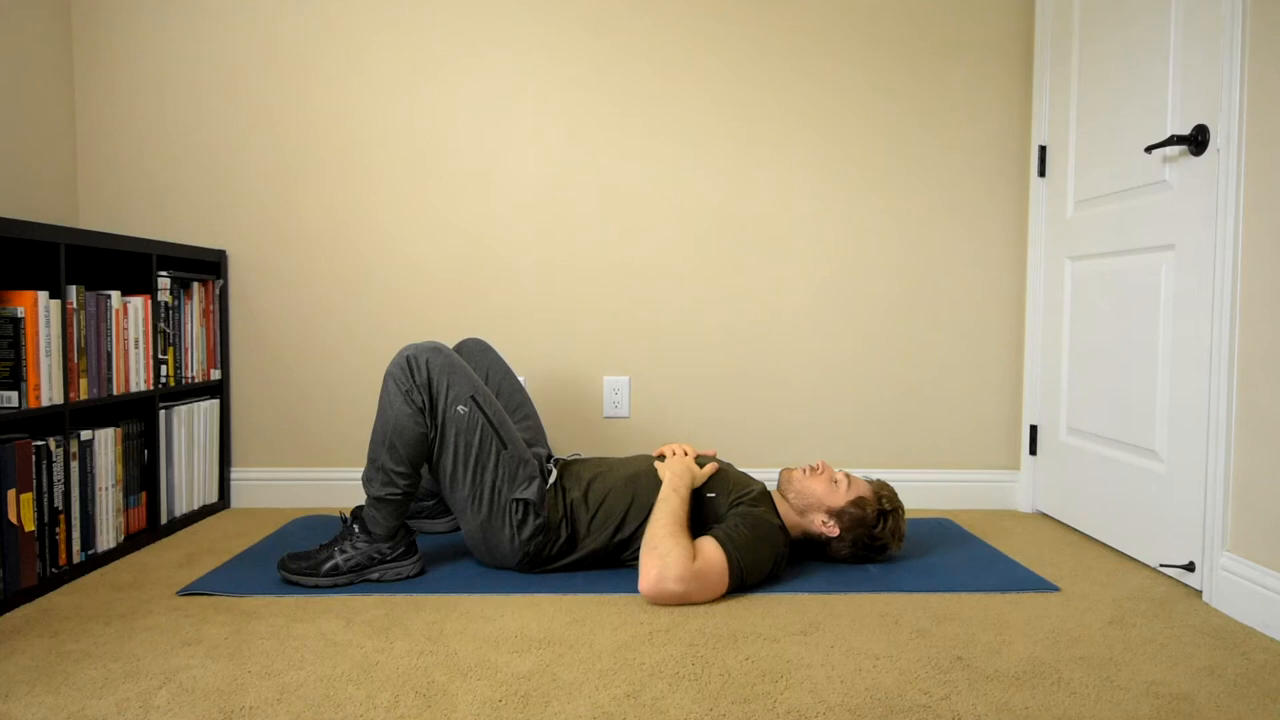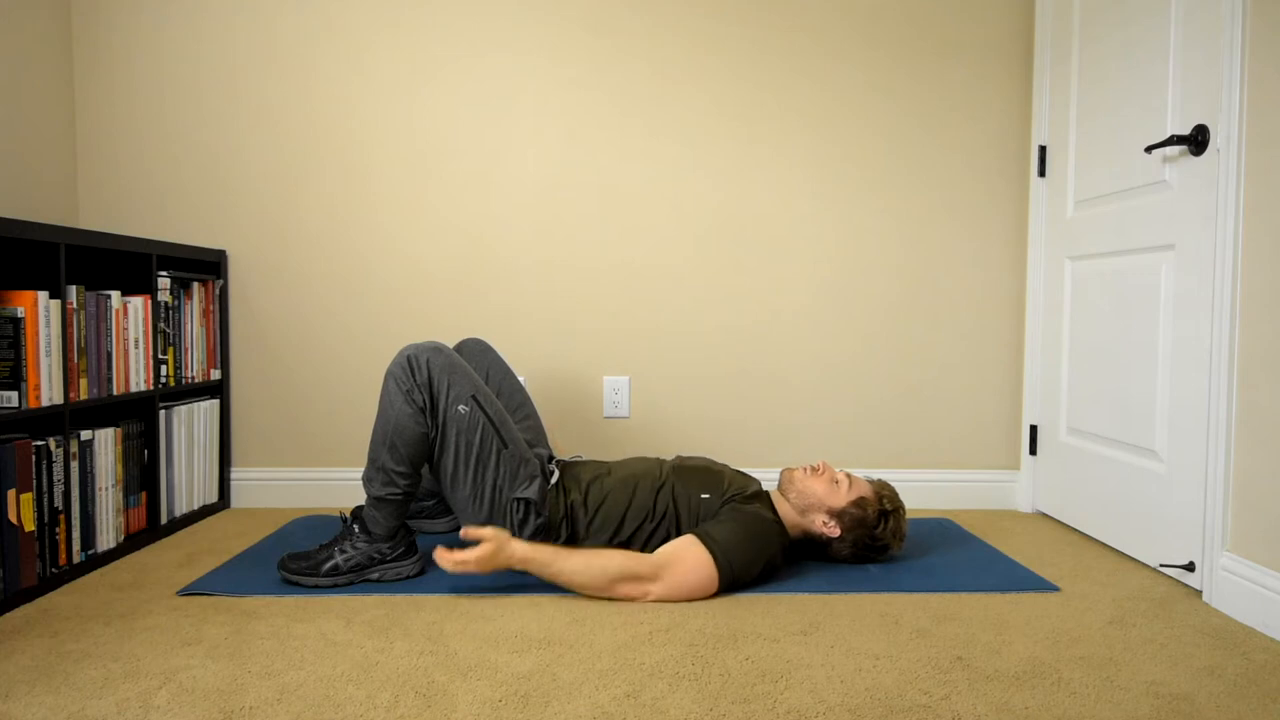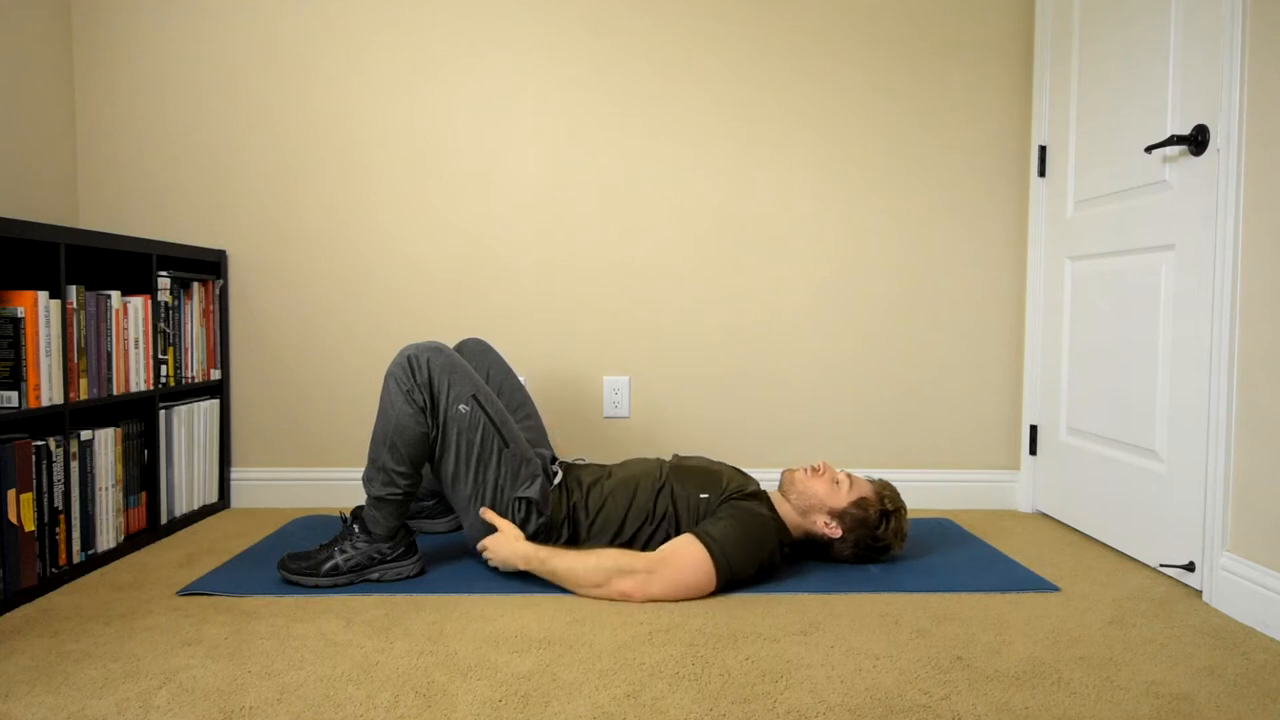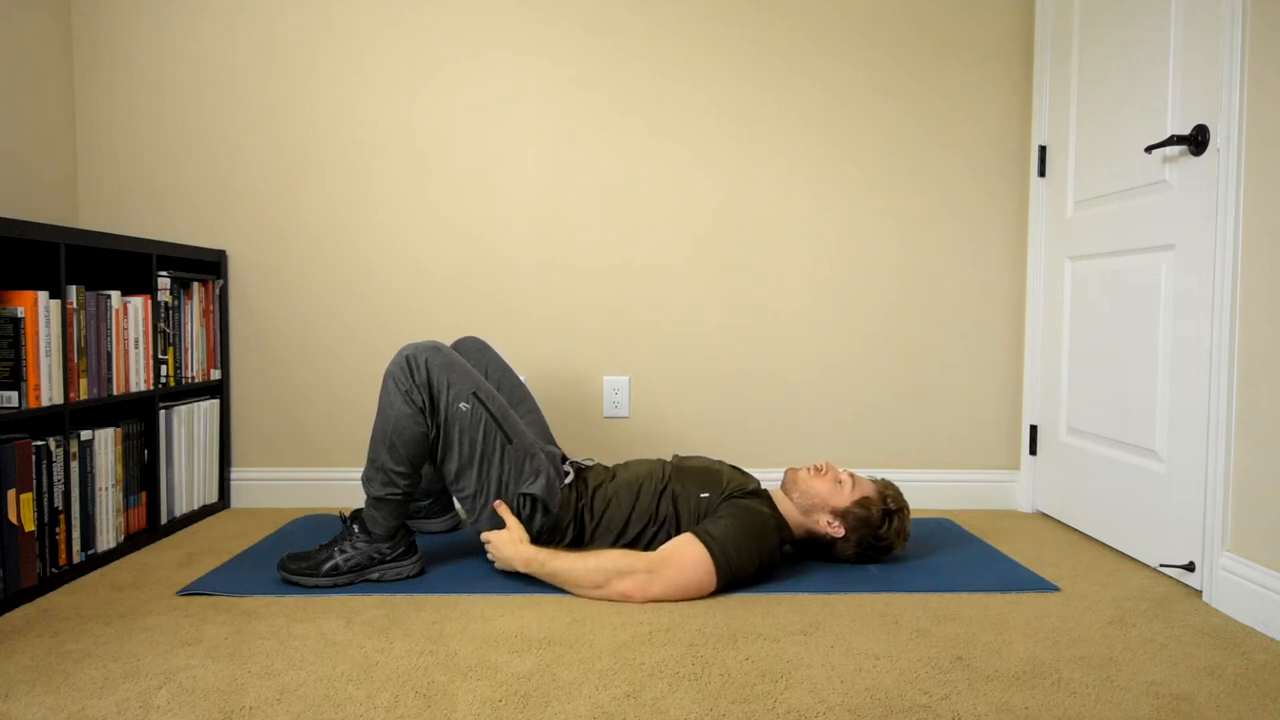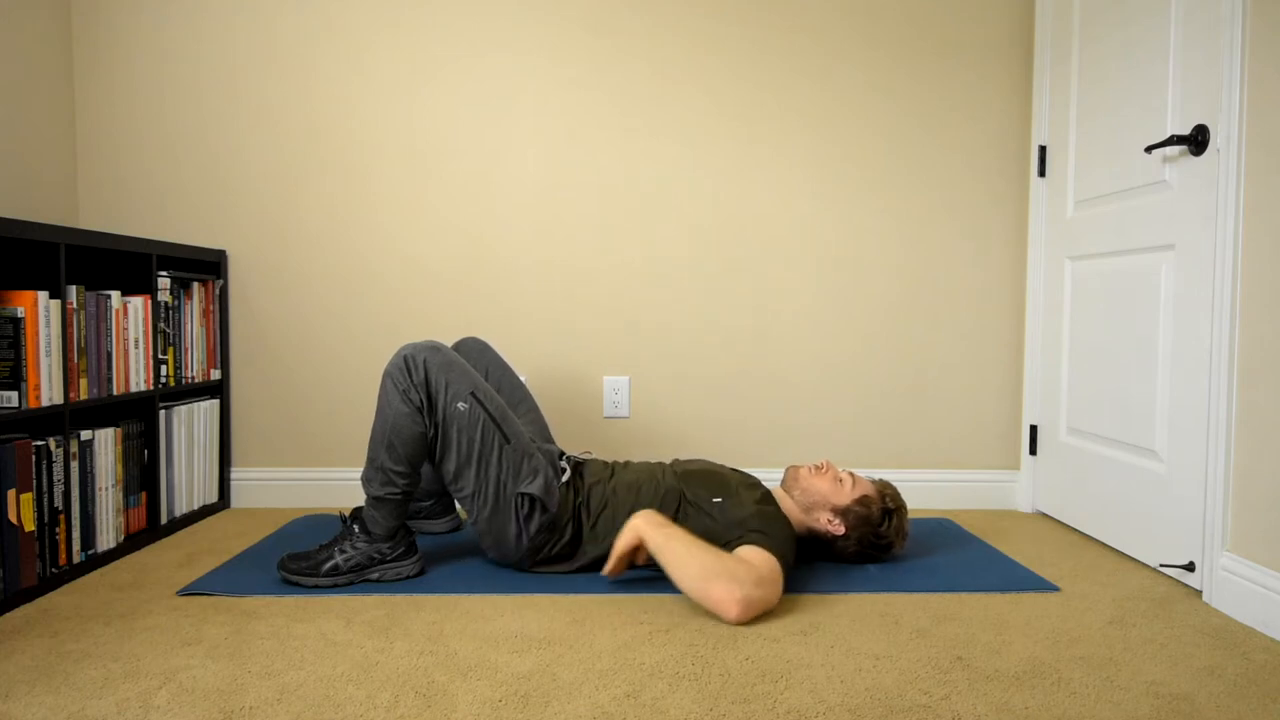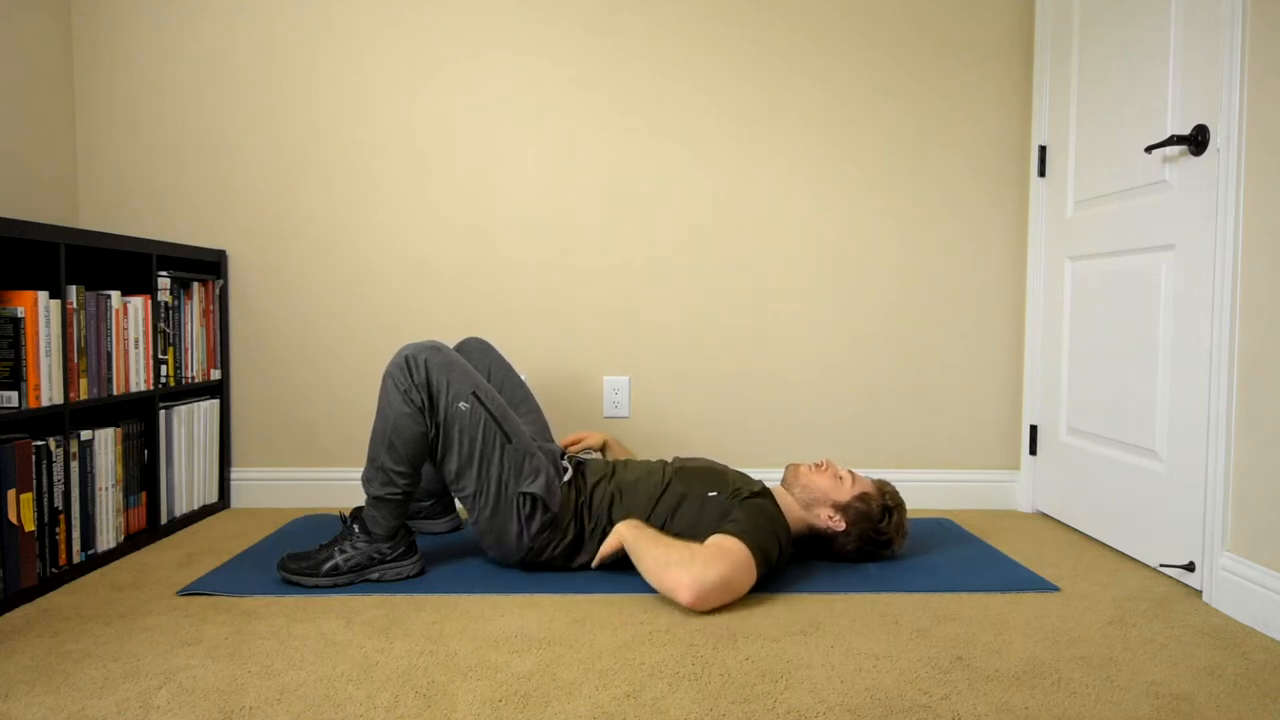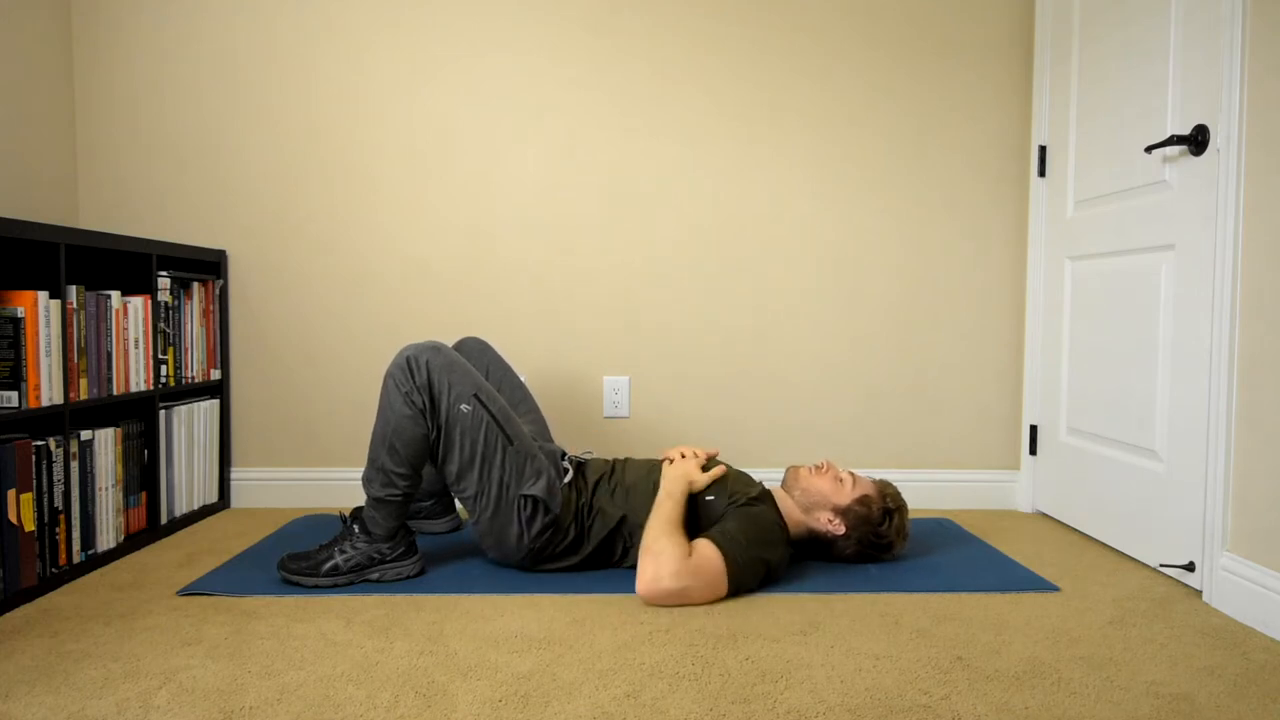
dt=0.7s
person 1, frame 1
left shoulder: (761, 538)
right shoulder: (755, 505)
left elbow: (662, 581)
left wrist: (677, 480)
right wrist: (680, 461)
left hip: (524, 520)
right hip: (552, 482)
left knee: (421, 363)
right knee: (470, 353)
left ankle: (379, 542)
right ankle: (429, 502)
person 1, frame 2
left shoulder: (755, 537)
right shoulder: (753, 505)
left elbow: (643, 579)
left wrist: (515, 553)
right wrist: (554, 470)
left hip: (535, 513)
right hip: (556, 483)
left knee: (422, 365)
right knee: (470, 352)
left ankle: (378, 543)
right ankle: (426, 502)
person 1, frame 3
left shoulder: (752, 535)
right shoulder: (748, 503)
left elbow: (639, 579)
left wrist: (525, 554)
left hip: (529, 511)
right hip: (557, 484)
left knee: (422, 365)
right knee: (471, 353)
left ankle: (379, 543)
right ankle: (429, 500)
person 1, frame 4
left shoulder: (753, 532)
right shoulder: (750, 502)
left elbow: (642, 578)
left wrist: (526, 557)
left hip: (537, 509)
right hip: (564, 479)
left knee: (421, 364)
right knee: (468, 351)
left ankle: (378, 542)
right ankle: (428, 502)
person 1, frame 5
left shoulder: (769, 529)
right shoulder: (757, 503)
left elbow: (737, 597)
left wrist: (653, 525)
right wrist: (597, 468)
left hip: (533, 514)
right hip: (563, 479)
left knee: (418, 363)
right knee: (468, 352)
left ankle: (378, 542)
right ankle: (428, 504)
person 1, frame 6
left shoulder: (763, 531)
right shoulder: (756, 503)
left elbow: (698, 582)
left wrist: (628, 530)
right wrist: (608, 445)
left hip: (535, 515)
right hip: (565, 478)
left knee: (420, 364)
right knee: (472, 352)
left ankle: (378, 542)
right ankle: (428, 503)
person 1, frame 7
left shoulder: (761, 540)
right shoulder: (758, 506)
left elbow: (658, 581)
left wrist: (676, 481)
right wrist: (688, 465)
left hip: (536, 516)
right hip: (564, 478)
left knee: (422, 365)
right knee: (470, 351)
left ankle: (379, 542)
right ankle: (428, 504)
